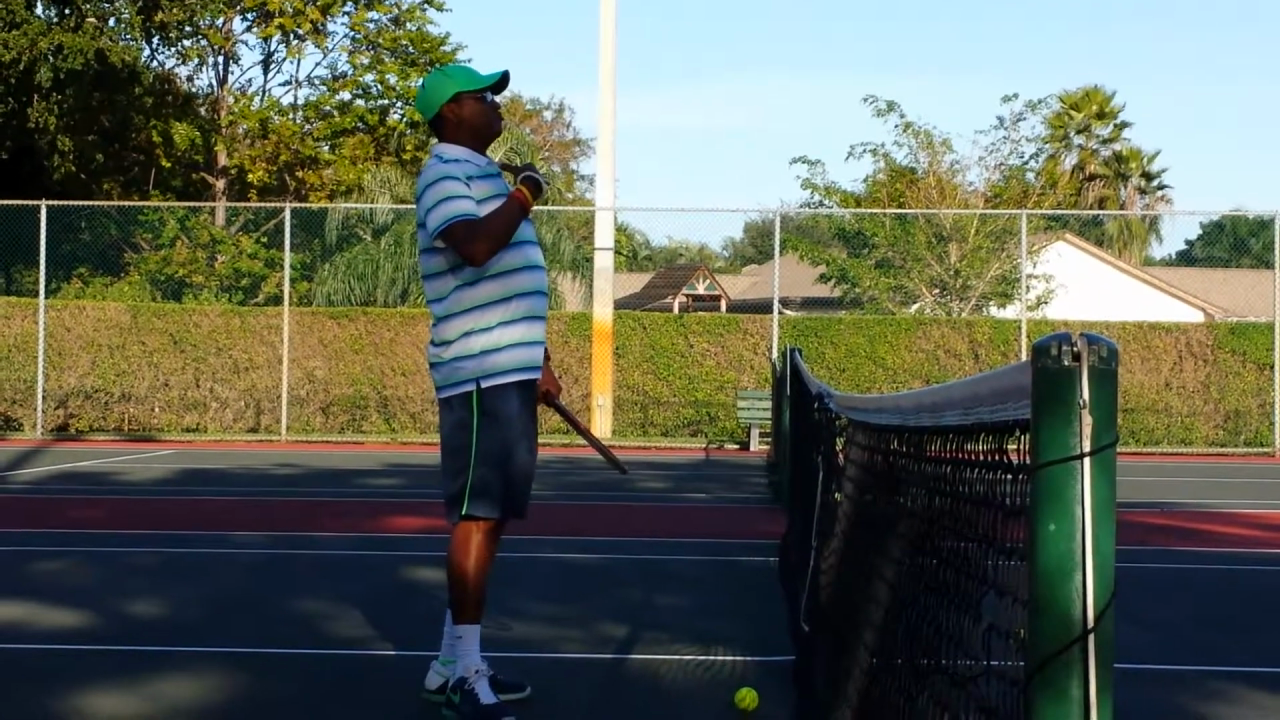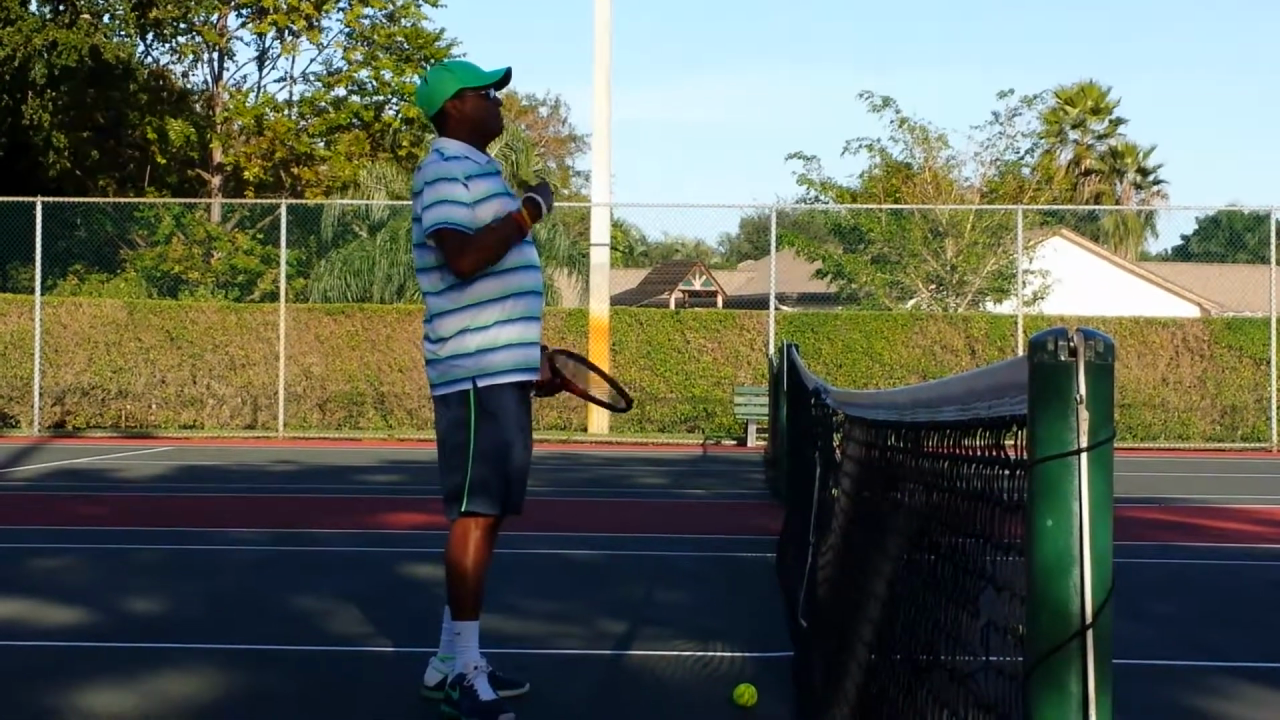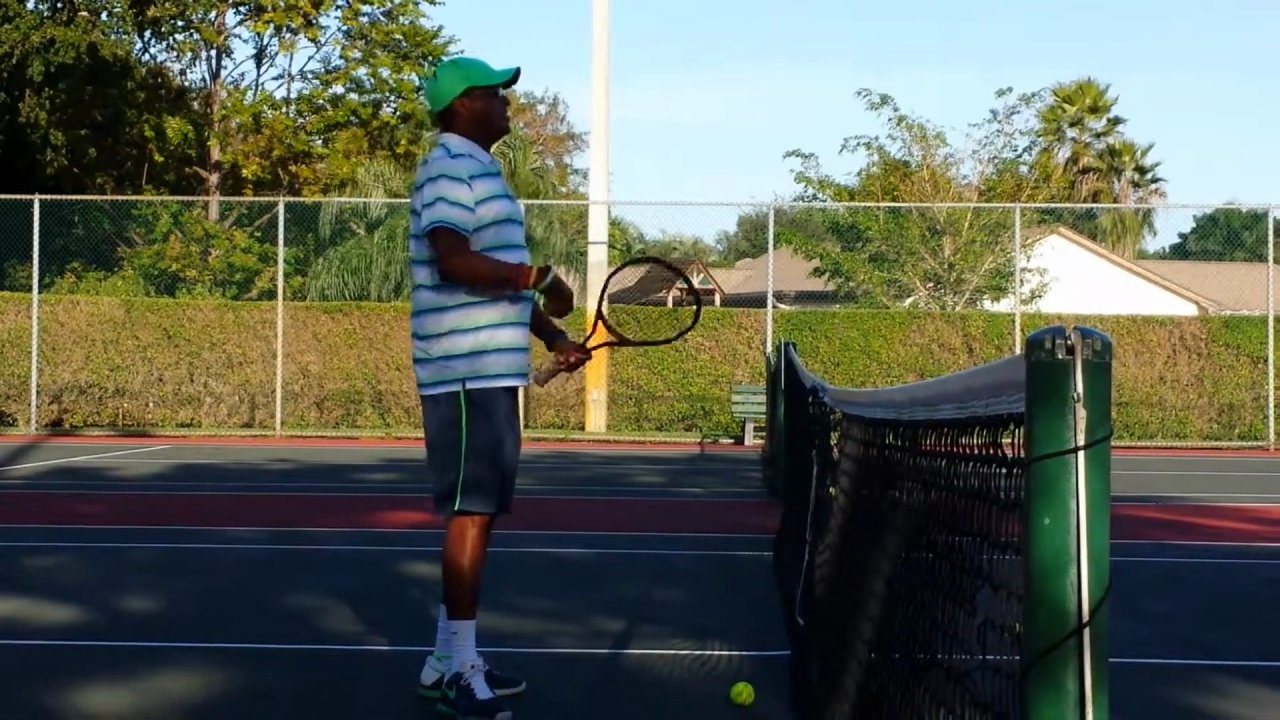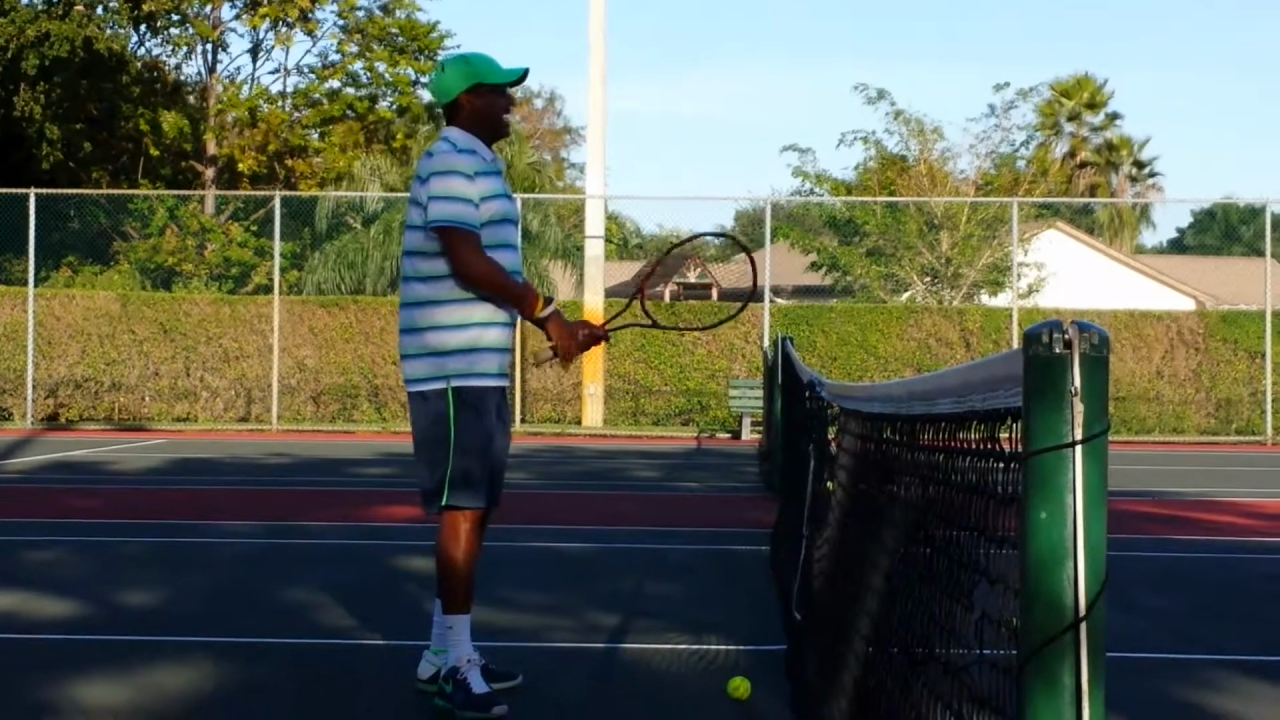
dt=0.2s
person 1, frame 1
left shoulder: (484, 173)
right shoulder: (445, 173)
right elbow: (476, 248)
left wrist: (539, 362)
right wrist: (526, 192)
left hip: (508, 373)
right hip: (480, 375)
left knee: (491, 515)
right knee: (478, 515)
left ankle: (456, 662)
person 1, frame 2
left shoulder: (481, 169)
right shoulder: (444, 169)
right elbow: (463, 260)
left wrist: (539, 354)
right wrist: (530, 214)
left hip: (503, 368)
right hip: (476, 371)
left knee: (487, 511)
right knee: (475, 511)
left ankle: (453, 660)
person 1, frame 3
left shoulder: (481, 168)
right shoulder: (447, 166)
right elbow: (455, 264)
left wrist: (550, 332)
right wrist: (539, 281)
left hip: (492, 369)
right hip: (466, 372)
left knee: (481, 510)
right knee: (472, 510)
left ankle: (451, 658)
person 1, frame 4
left shoulder: (478, 164)
right shoulder: (450, 159)
right elbow: (468, 264)
left wrist: (556, 322)
right wrist: (547, 314)
left hip: (477, 367)
right hip: (452, 369)
left knee: (474, 505)
right knee: (463, 507)
left ankle: (447, 653)
right ankle: (454, 664)
